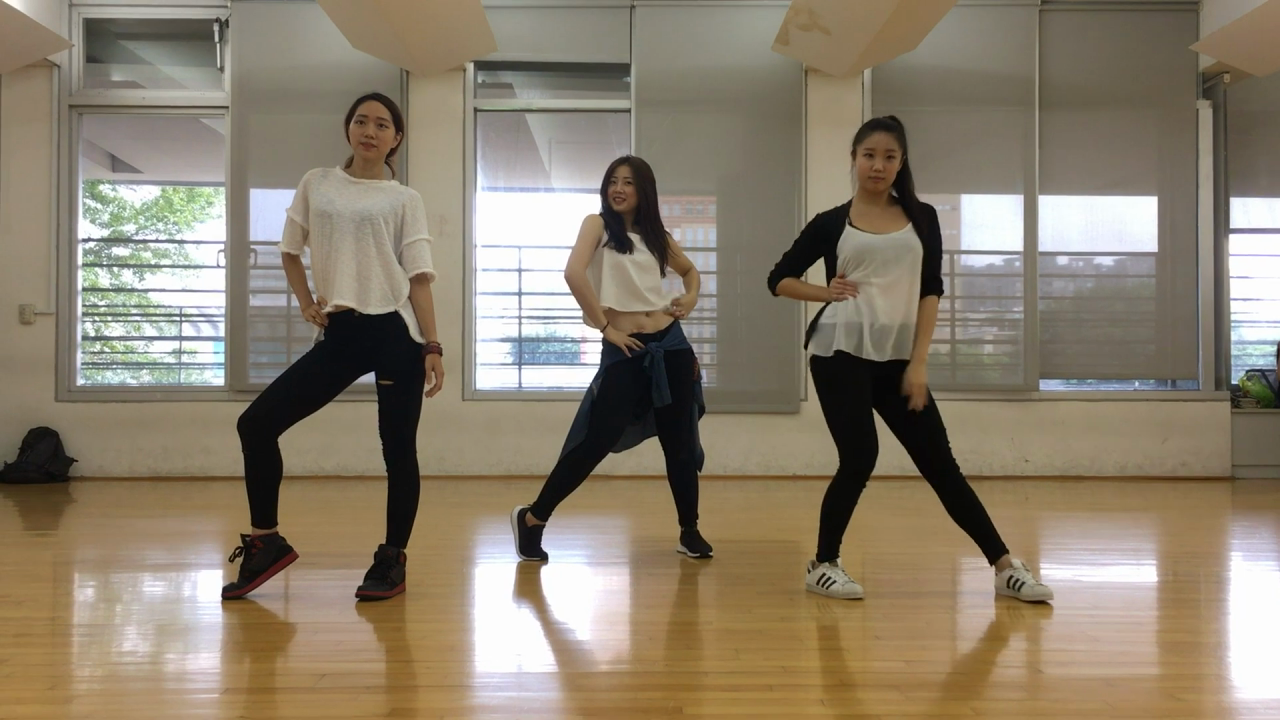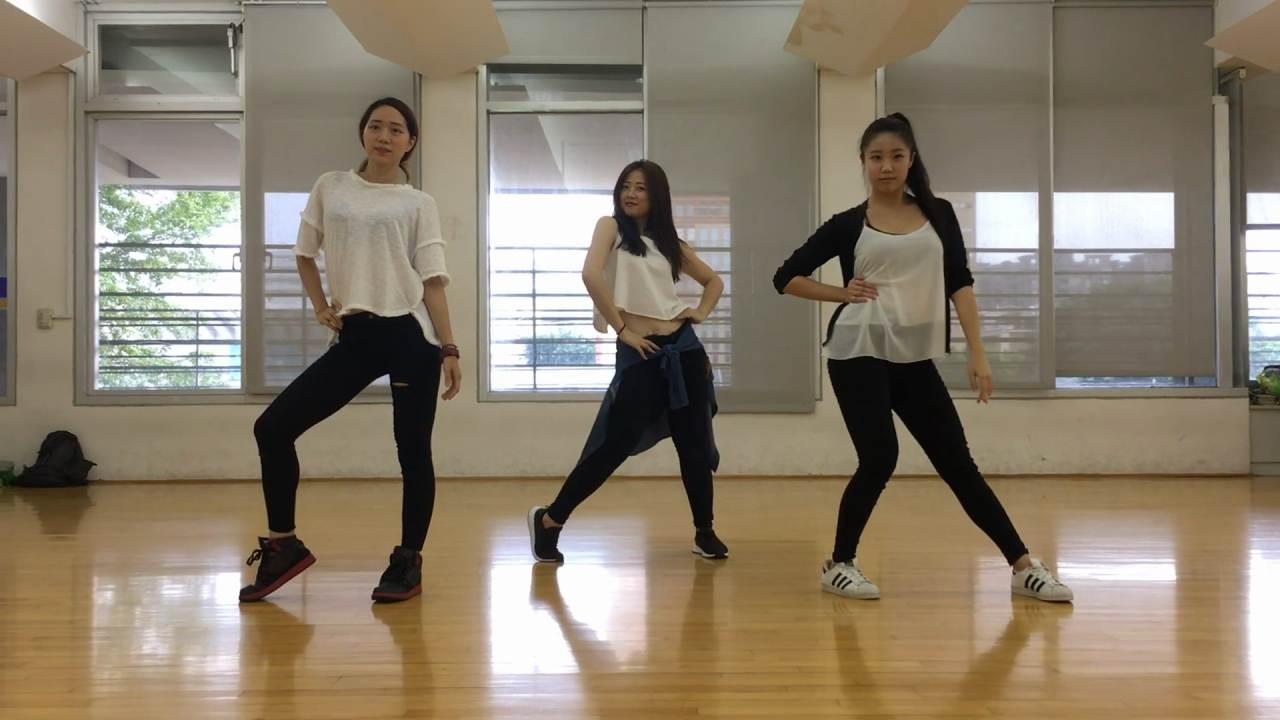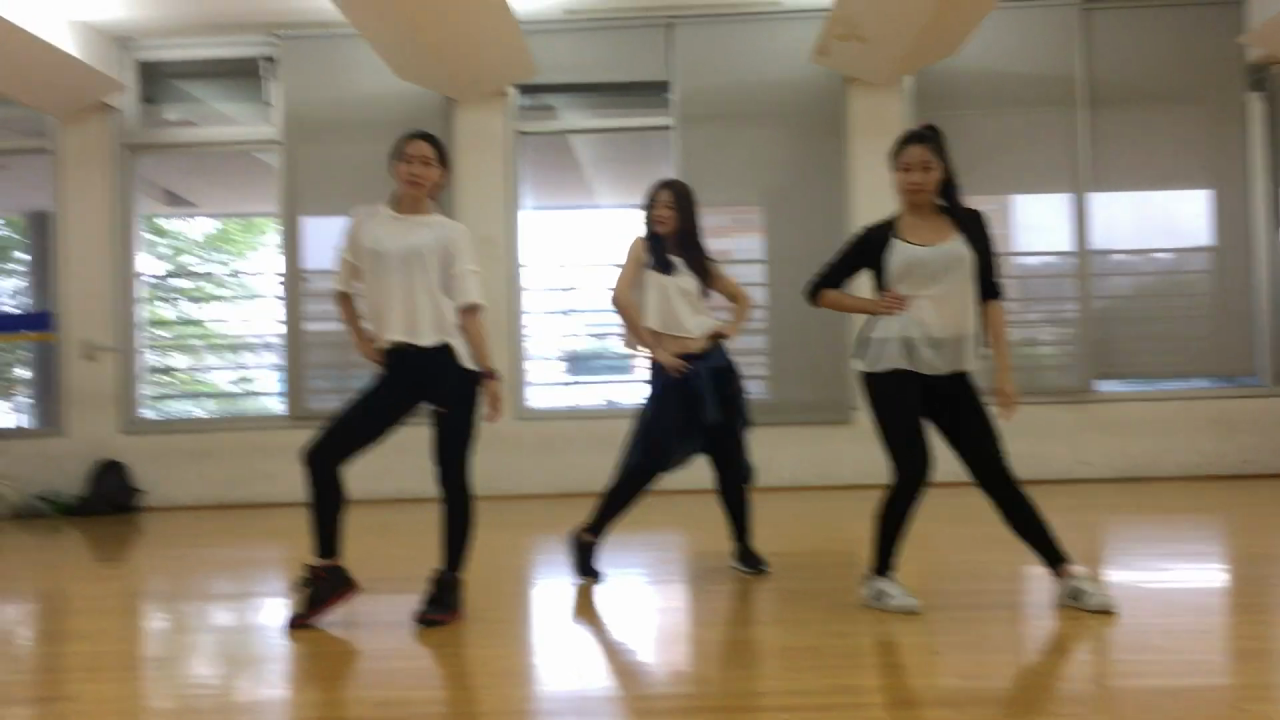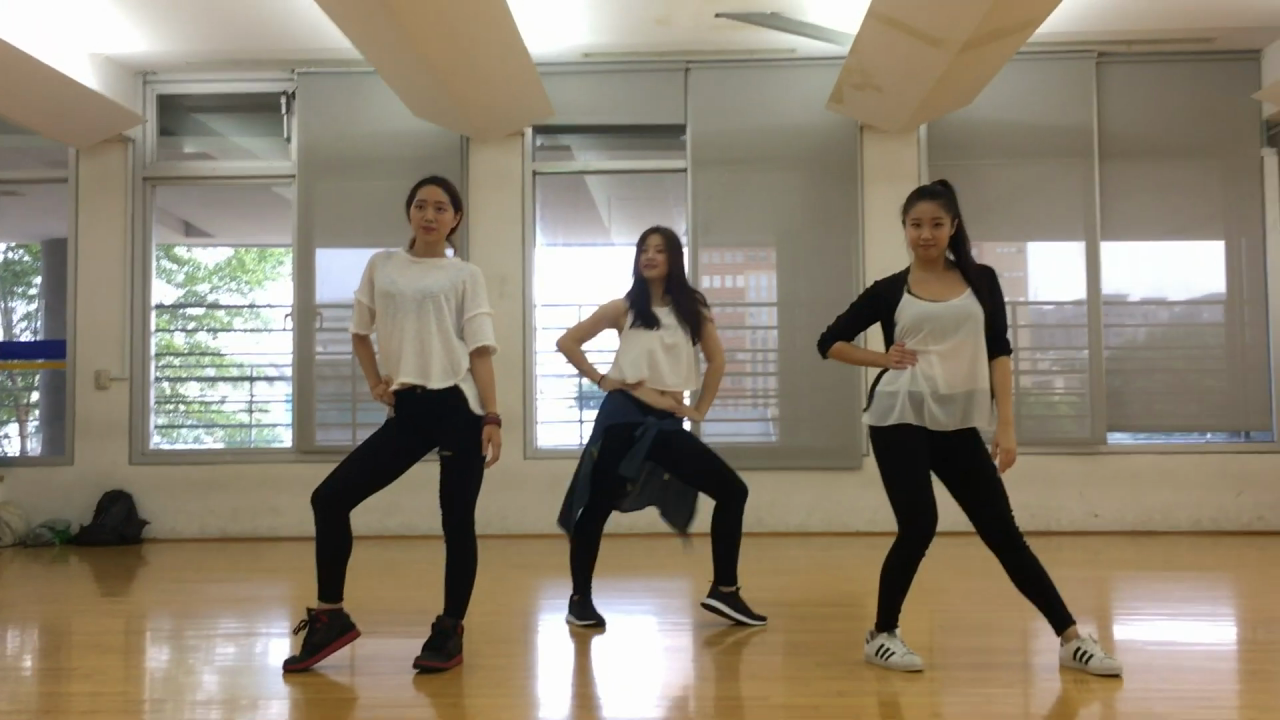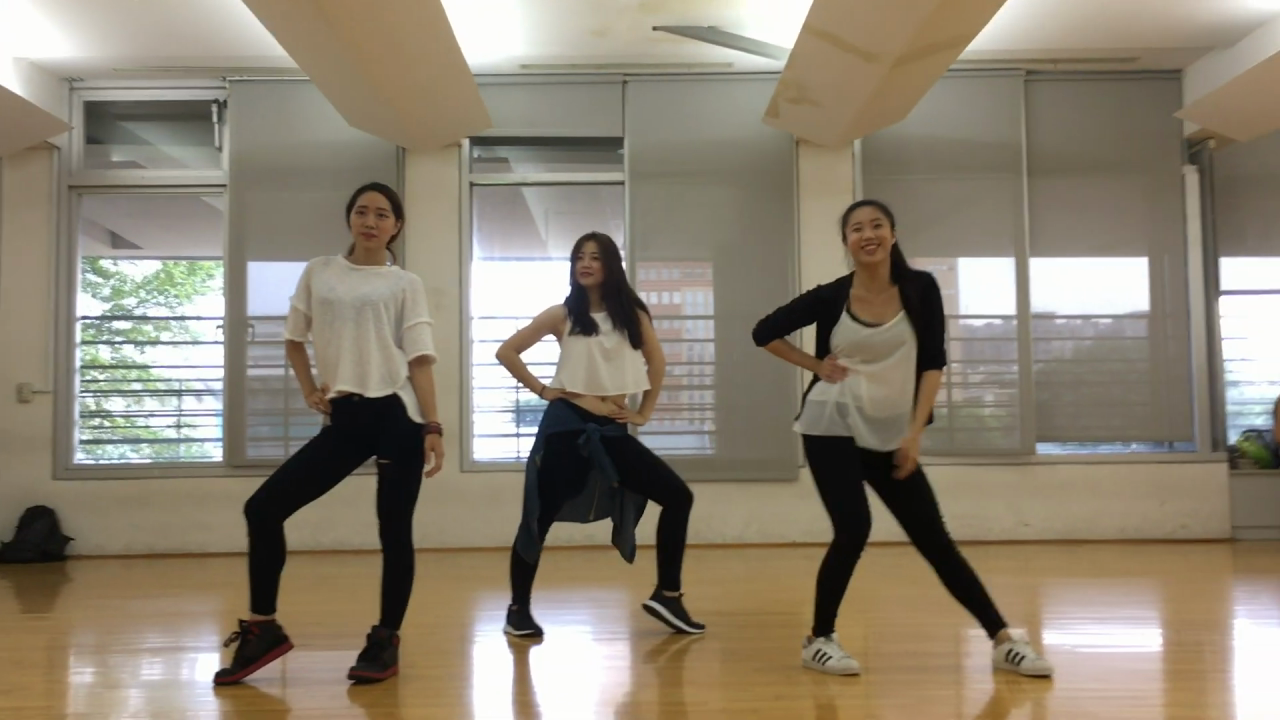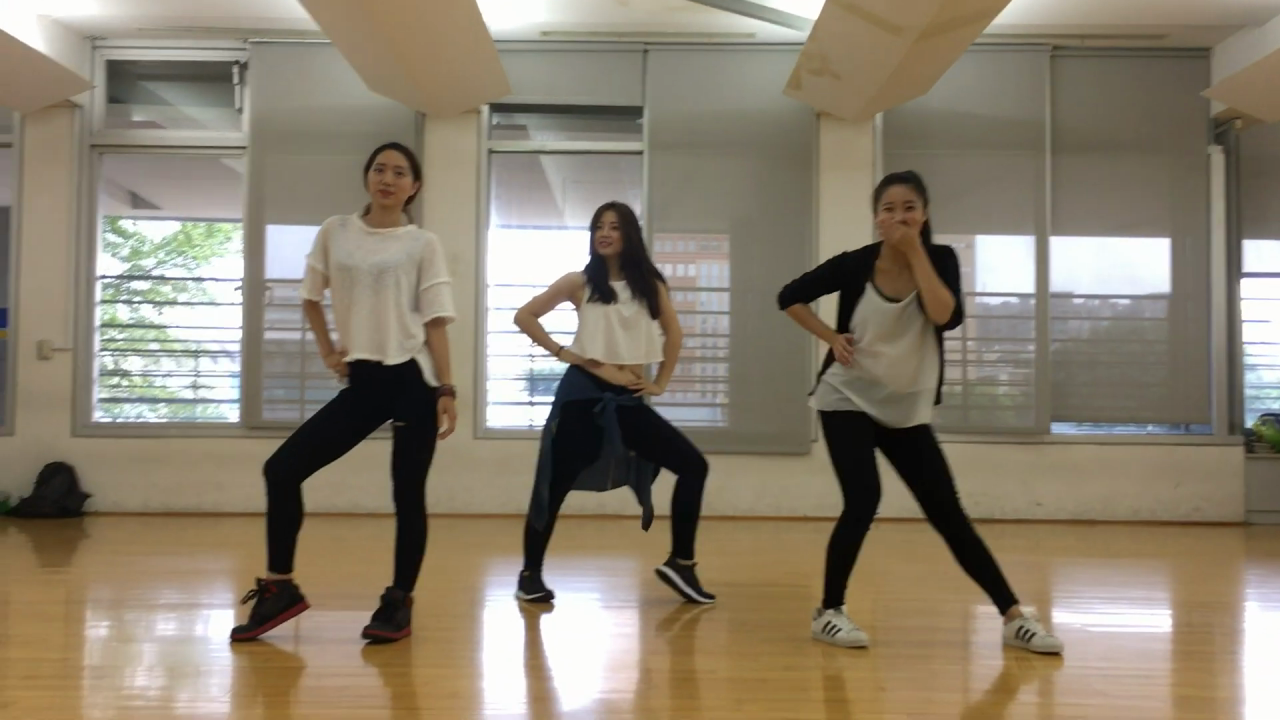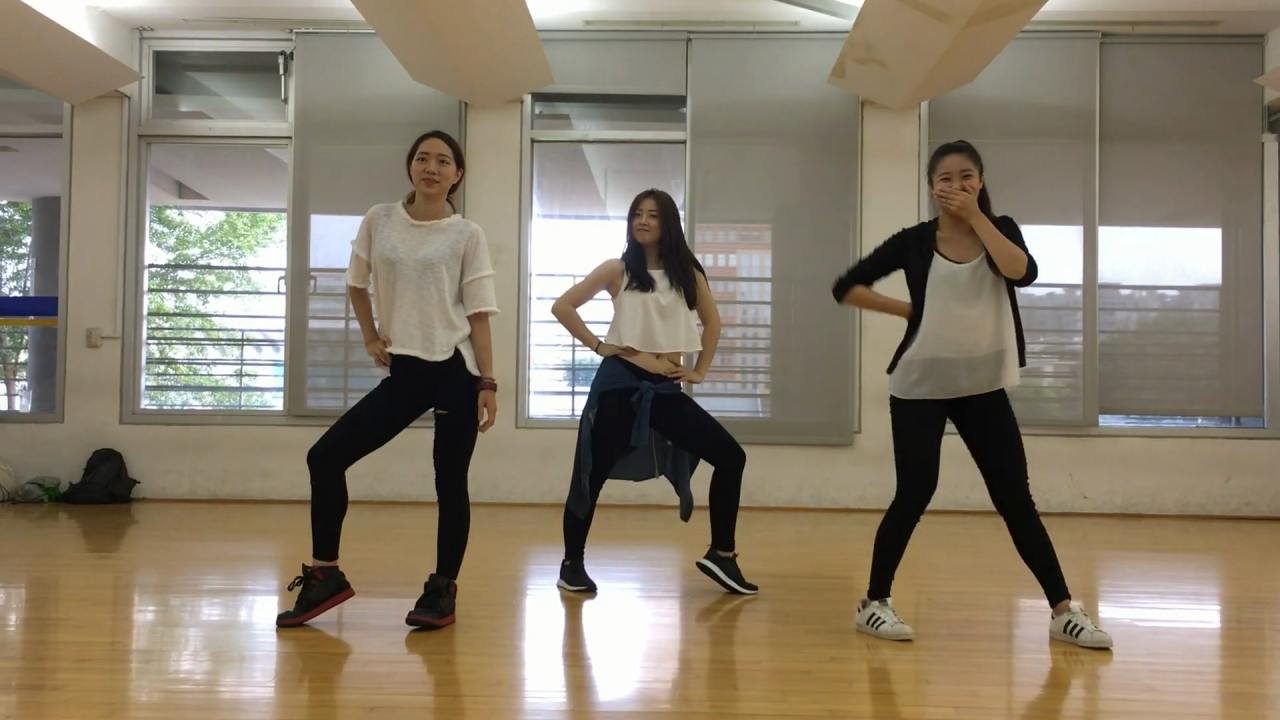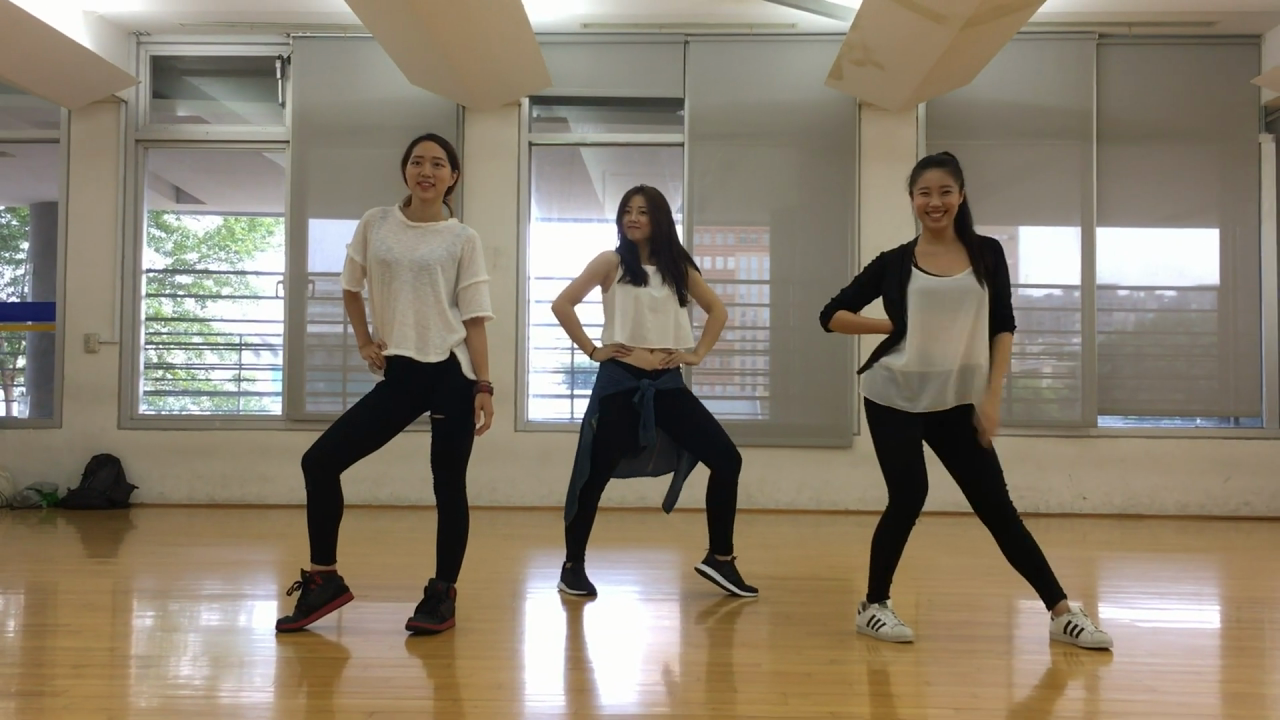
dt=0.5s
person 1, frame 1
left shoulder: (405, 200)
right shoulder: (316, 184)
left elbow: (419, 277)
right elbow: (291, 251)
left wrist: (433, 346)
right wrist: (306, 306)
left hip: (396, 333)
right hip: (339, 334)
left knee: (398, 448)
right knee: (257, 422)
left ankle: (392, 559)
right ankle: (266, 541)
person 1, frame 2
left shoulder: (419, 204)
right shoulder: (330, 188)
left elbow: (432, 280)
right elbow: (305, 254)
left wrist: (449, 348)
right wrist: (321, 309)
left hip: (410, 335)
right hip: (354, 338)
left knee: (412, 449)
right knee: (273, 427)
left ankle: (408, 561)
right ankle: (284, 544)
person 1, frame 3
left shoulder: (451, 233)
right shoulder: (365, 222)
left elbow: (468, 307)
right elbow: (345, 289)
left wrist: (488, 372)
right wrist: (361, 340)
left hip: (448, 363)
right hip: (395, 367)
left knee: (451, 474)
right knee: (322, 455)
left ankle: (449, 583)
right ankle: (327, 571)
person 1, frame 4
left shoulder: (465, 276)
right shoulder: (381, 266)
left elbow: (480, 350)
right elbow: (360, 332)
left wrist: (492, 418)
right wrist: (375, 383)
left hip: (458, 407)
right hip: (407, 411)
left knee: (457, 519)
right knee: (331, 497)
left ankle: (450, 629)
right ankle: (331, 615)
person 1, frame 5
left shoulder: (406, 284)
right shoulder: (318, 272)
left elbow: (420, 360)
right elbow: (294, 339)
left wrist: (433, 427)
right wrist: (309, 392)
left hip: (397, 416)
right hip: (343, 419)
left knee: (394, 529)
right knee: (264, 507)
left ankle: (385, 640)
right ankle: (263, 628)
person 1, frame 6
left shoulder: (423, 245)
right shoulder: (335, 232)
left elbow: (435, 322)
right elbow: (312, 298)
left wrist: (447, 390)
right wrist: (328, 353)
left hip: (413, 380)
right hip: (361, 381)
left knee: (408, 491)
right knee: (282, 469)
left ankle: (399, 601)
right ankle: (280, 588)
person 1, frame 7
left shoulder: (467, 235)
right shoulder: (378, 221)
left elbow: (478, 315)
right elbow: (358, 284)
left wrist: (487, 383)
right wrist: (371, 340)
left hip: (455, 371)
right hip: (403, 372)
left knee: (450, 481)
right knee: (325, 457)
left ankle: (442, 589)
right ankle: (327, 574)
person 1, frame 8
left shoulder: (463, 240)
right shoulder: (374, 225)
left elbow: (474, 319)
right elbow: (351, 288)
left wrist: (484, 387)
right wrist: (364, 343)
left hip: (451, 374)
right hip: (398, 375)
left knee: (448, 484)
right knee: (320, 461)
left ankle: (443, 593)
right ankle: (324, 578)
person 2, frame 1
left shoulder: (922, 217)
right shoulder: (831, 223)
left elbow: (930, 290)
right elbow: (779, 279)
left wrist: (920, 361)
right wrist: (824, 292)
left hip: (896, 358)
right hip: (840, 352)
left knee: (938, 462)
right knee: (858, 458)
left ankle: (1006, 566)
right ankle: (823, 565)
person 2, frame 2
left shoulder: (939, 214)
right shoulder: (847, 225)
left elbow: (960, 283)
right elbow: (787, 277)
left wrist: (977, 351)
right wrist: (842, 293)
left hip: (915, 357)
right hip: (859, 352)
left knee: (957, 462)
right knee: (879, 458)
left ankle: (1024, 567)
right ankle: (839, 564)
person 2, frame 3
left shoulder: (969, 224)
right shoulder: (878, 237)
left elbow: (989, 296)
right elbow: (821, 291)
left wrist: (1003, 367)
right wrist: (874, 306)
left hip: (950, 369)
right hip: (893, 364)
left knee: (994, 472)
right knee: (911, 470)
left ankle: (1067, 574)
right ankle: (879, 578)
person 2, frame 4
left shoulder: (981, 280)
right shoulder: (889, 290)
left elbow: (999, 351)
right elbow: (830, 341)
left wrist: (1006, 424)
right wrist: (883, 358)
left hip: (960, 424)
right hip: (900, 418)
left knee: (1003, 531)
right knee: (918, 526)
left ankle: (1072, 638)
right ankle: (881, 635)
person 2, frame 5
left shoulder: (920, 288)
right shoulder: (830, 296)
left elbow: (933, 364)
right elbow: (765, 332)
left wrist: (914, 431)
right wrist: (815, 366)
left hip: (890, 434)
right hip: (832, 427)
left knee: (933, 537)
right knee: (853, 531)
left ankle: (1003, 640)
right ankle: (819, 640)
person 2, frame 6
left shoulder: (940, 260)
right shoulder: (855, 264)
left elbow: (946, 316)
right elbow: (790, 297)
left wrist: (915, 253)
right wrist: (832, 338)
left hip: (907, 410)
right hip: (847, 401)
left knee: (948, 513)
right knee: (862, 502)
left ankle: (1014, 616)
right ankle: (829, 611)
person 2, frame 7
left shoulder: (1000, 229)
right shoulder: (915, 241)
left elbow: (1021, 271)
right elbow: (845, 287)
left wrist: (975, 216)
right wrist: (907, 308)
left hip: (984, 388)
right hip: (920, 386)
left knee: (1016, 499)
right knee: (914, 492)
left ankle: (1064, 611)
right ankle: (874, 603)
person 2, frame 8
left shoulder: (987, 255)
right shoulder: (894, 263)
left elbow: (1003, 329)
right elbow: (832, 315)
left wrist: (992, 395)
right wrist: (891, 326)
left hip: (955, 403)
right hip: (894, 398)
left knee: (996, 506)
right knee: (908, 496)
left ankle: (1062, 612)
right ankle: (874, 605)
person 3, frame 1
left shoulder: (657, 236)
right shoulder: (598, 224)
left elbow: (689, 270)
right elbow: (574, 273)
left wrist: (691, 297)
right wrist: (605, 326)
left hip: (672, 346)
right hip: (625, 351)
left knee: (680, 443)
right knee: (595, 442)
left ankle: (689, 532)
right ankle: (531, 518)
person 3, frame 2
left shoulder: (669, 242)
right shoulder: (611, 227)
left elbow: (713, 280)
right elbow: (591, 274)
left wrist: (703, 311)
right wrist: (621, 328)
left hip: (684, 348)
right hip: (639, 353)
left knee: (695, 444)
right knee: (616, 445)
left ankle: (704, 532)
right ankle: (548, 520)
person 3, frame 3
left shoulder: (698, 261)
right shoulder: (642, 248)
left elbow: (741, 298)
right elbow: (621, 296)
left wrist: (731, 328)
right wrist: (653, 347)
left hip: (714, 366)
right hip: (673, 371)
left knee: (730, 458)
right knee: (649, 461)
left ankle: (743, 546)
right ankle: (586, 536)
person 3, frame 4
left shoulder: (692, 307)
right shoulder: (623, 308)
left elbow: (716, 360)
right elbow: (567, 342)
left wrist: (700, 409)
right wrist: (599, 379)
left hip: (669, 424)
right hip: (624, 418)
left knee: (732, 491)
right knee: (596, 508)
left ankle: (724, 591)
right ankle: (580, 598)
person 3, frame 5
left shoulder: (632, 313)
right shoulder: (562, 315)
left elbow: (656, 362)
right elbow: (506, 352)
left wrist: (644, 412)
right wrist: (542, 390)
left hip: (612, 430)
right hip: (568, 425)
left knee: (678, 496)
right knee: (540, 516)
left ankle: (667, 595)
right ankle: (519, 609)
person 3, frame 6
left shoulder: (650, 284)
right shoulder: (580, 282)
left elbow: (673, 334)
right elbow: (524, 316)
left wrist: (661, 382)
right wrist: (562, 353)
left hip: (629, 399)
right hip: (584, 393)
left knee: (693, 466)
right knee: (557, 484)
left ankle: (681, 563)
right ankle: (530, 575)
person 3, frame 7
left shoulder: (687, 273)
right shoulder: (618, 269)
left elbow: (712, 322)
right elbow: (562, 306)
left wrist: (700, 370)
right wrist: (598, 346)
left hip: (666, 388)
right hip: (621, 382)
left knee: (730, 456)
right knee: (593, 473)
left ankle: (721, 555)
right ankle: (572, 564)
person 3, frame 8
left shoulder: (679, 267)
right shoulder: (610, 263)
left elbow: (717, 310)
right elbow: (562, 305)
left wrist: (697, 354)
right wrist: (593, 350)
left hip: (667, 384)
right hip: (620, 383)
left knee: (727, 459)
right knee: (593, 475)
left ankle: (719, 559)
right ankle: (573, 567)
